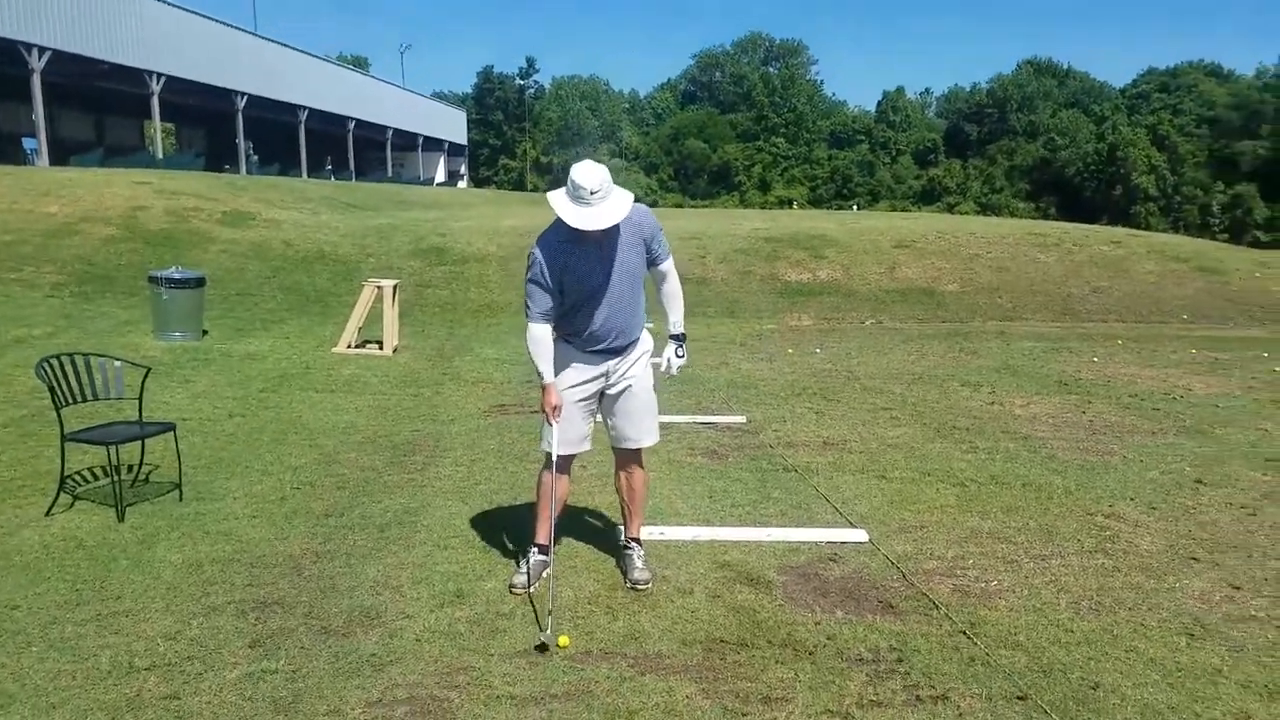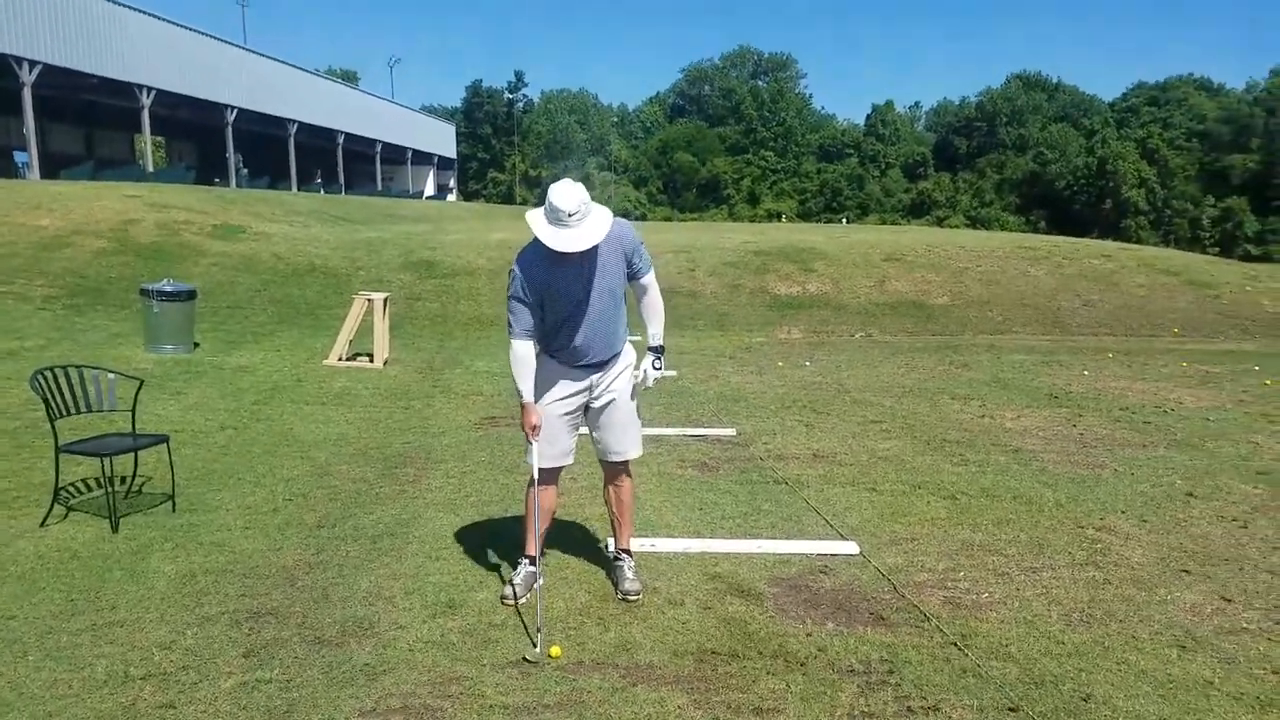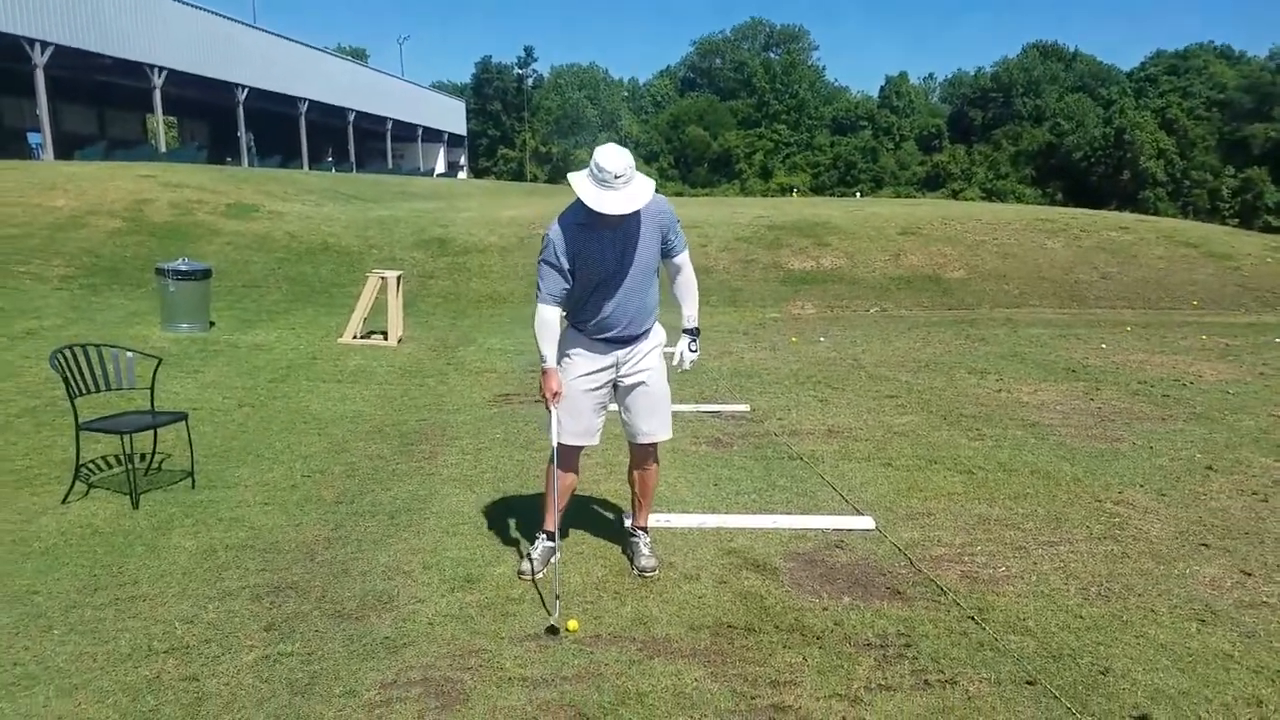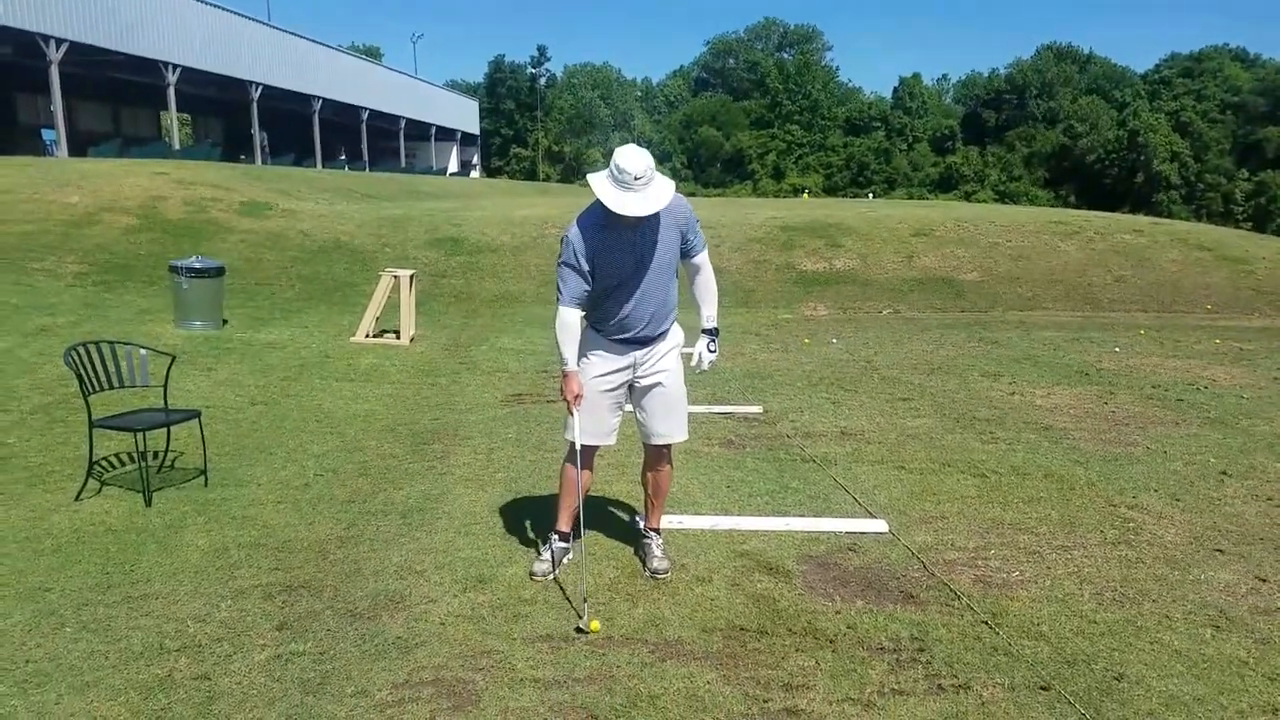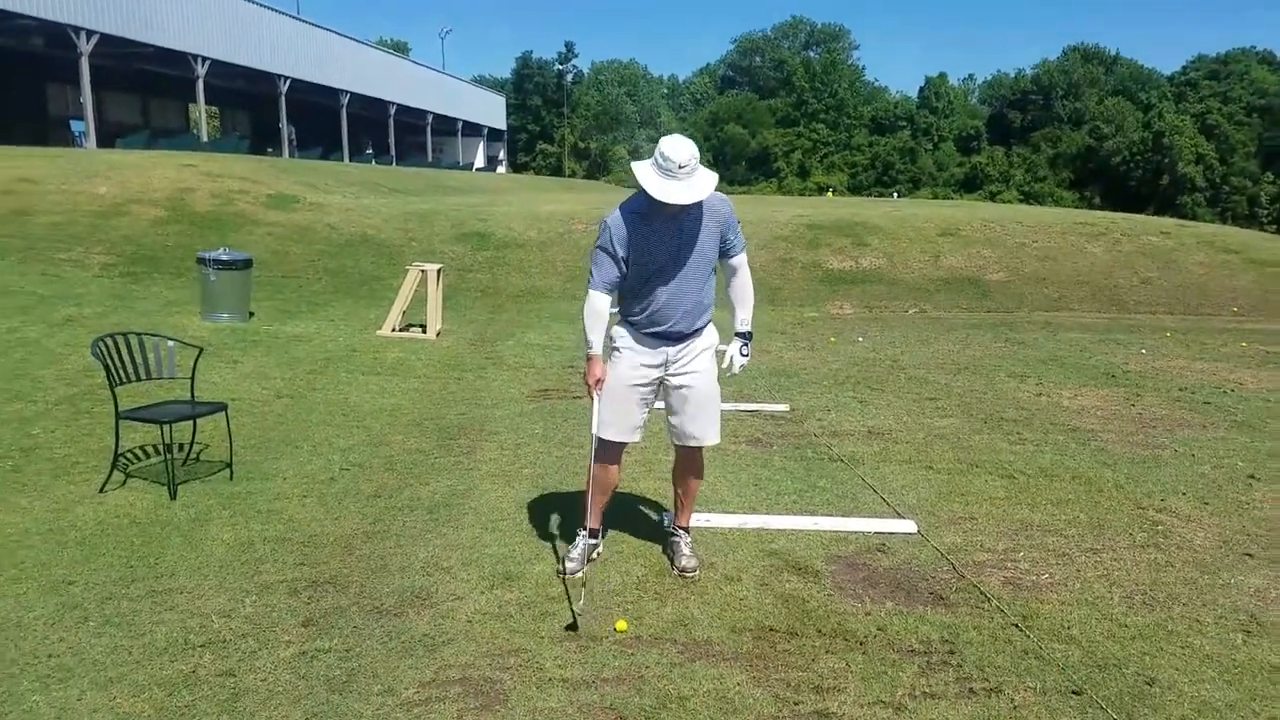
dt=0.4s
person 1, frame 1
left shoulder: (640, 221)
right shoulder: (548, 249)
left elbow: (665, 276)
right elbow: (538, 322)
left wrist: (676, 335)
right wrist: (548, 382)
left hip: (631, 356)
right hip: (574, 360)
left knee: (631, 454)
right knee: (558, 456)
left ankle: (632, 545)
right ankle: (540, 550)
person 1, frame 2
left shoulder: (621, 235)
right shoulder: (528, 265)
left elbow: (647, 288)
right elbow: (521, 339)
left wrist: (655, 349)
right wrist: (528, 401)
left hip: (614, 369)
right hip: (557, 374)
left knee: (618, 466)
right knee: (546, 470)
left ankle: (623, 557)
right ankle: (530, 561)
person 1, frame 3
left shoulder: (658, 212)
right shoulder: (563, 231)
left elbow: (680, 269)
right elbow: (548, 304)
left wrist: (690, 329)
right wrist: (548, 367)
left hip: (644, 347)
right hip: (585, 350)
left knee: (645, 447)
right knee: (568, 448)
left ankle: (639, 533)
right ankle: (548, 537)
person 1, frame 4
left shoulder: (678, 212)
right shoulder: (582, 232)
left elbow: (699, 268)
right elbow: (569, 307)
left wrist: (709, 330)
right wrist: (570, 369)
left hip: (660, 348)
right hip: (602, 350)
left knee: (660, 448)
right knee: (583, 446)
left ankle: (651, 535)
right ankle: (561, 537)
person 1, frame 5
left shoulder: (719, 210)
right shoulder: (622, 220)
left elbow: (737, 270)
right elbow: (600, 291)
left wrist: (743, 332)
right wrist: (594, 354)
left hip: (695, 347)
right hip: (634, 346)
left knee: (692, 447)
right knee: (610, 443)
left ankle: (680, 533)
right ankle: (590, 533)
